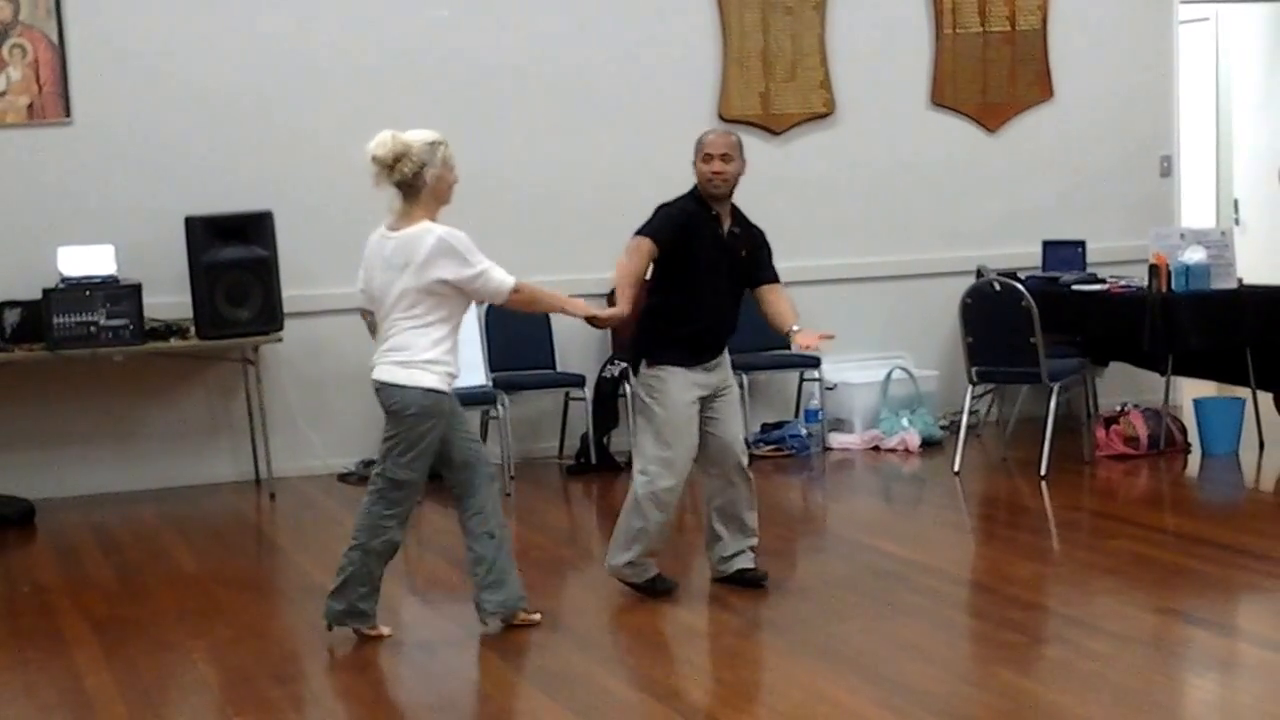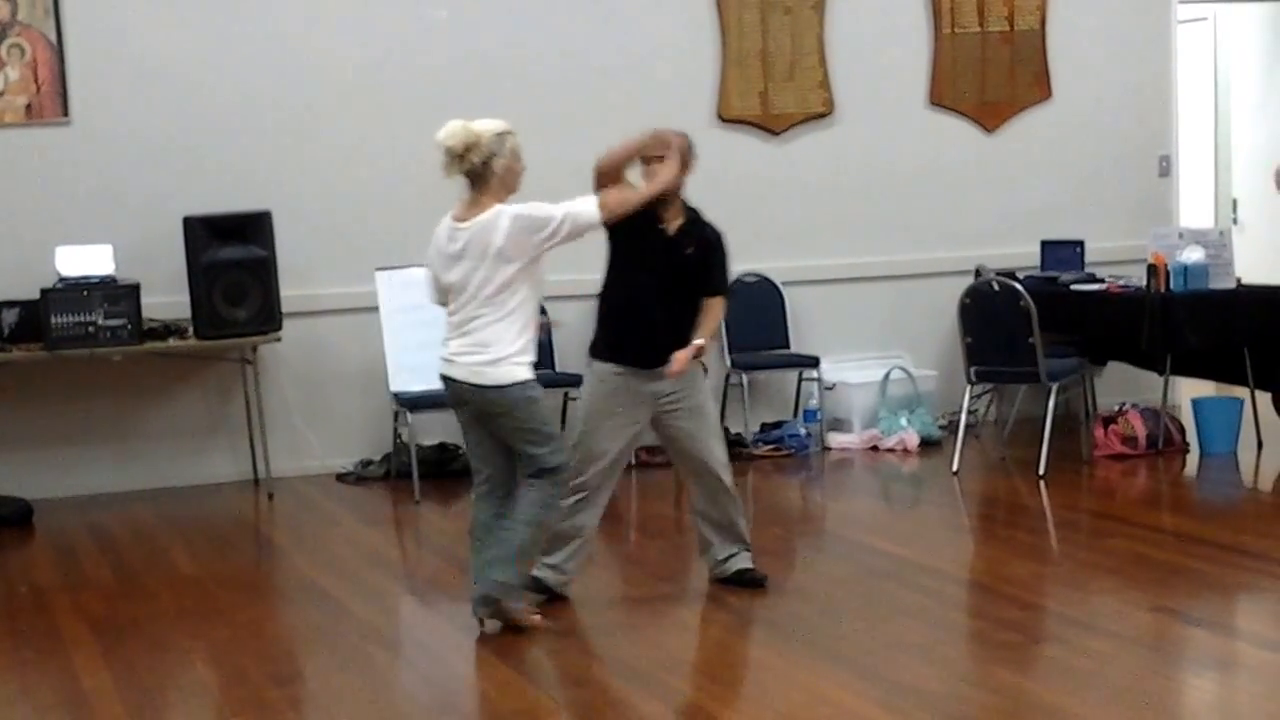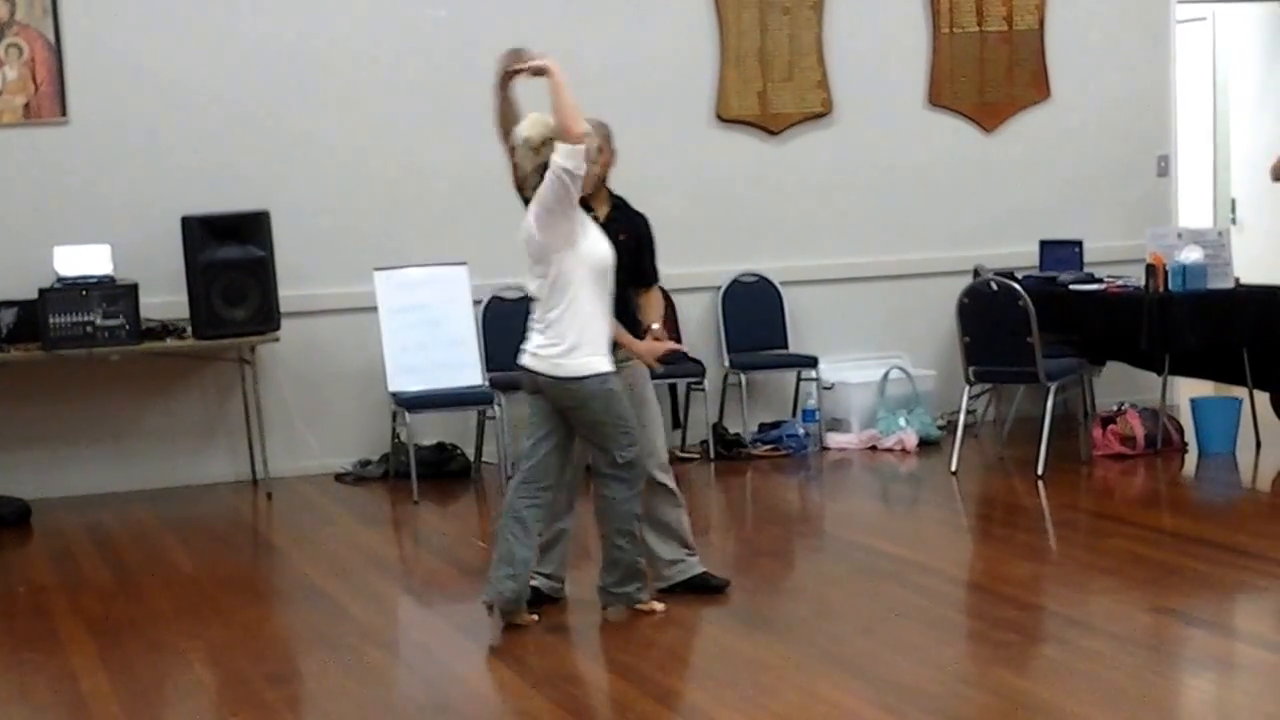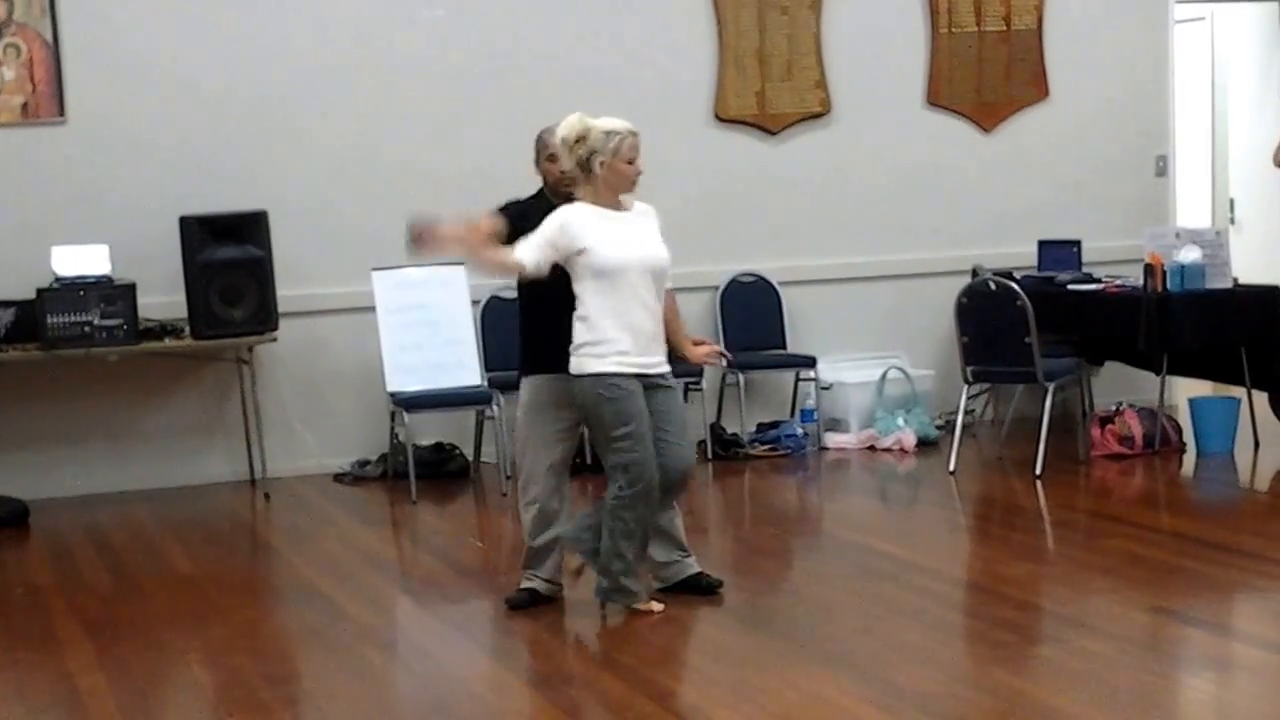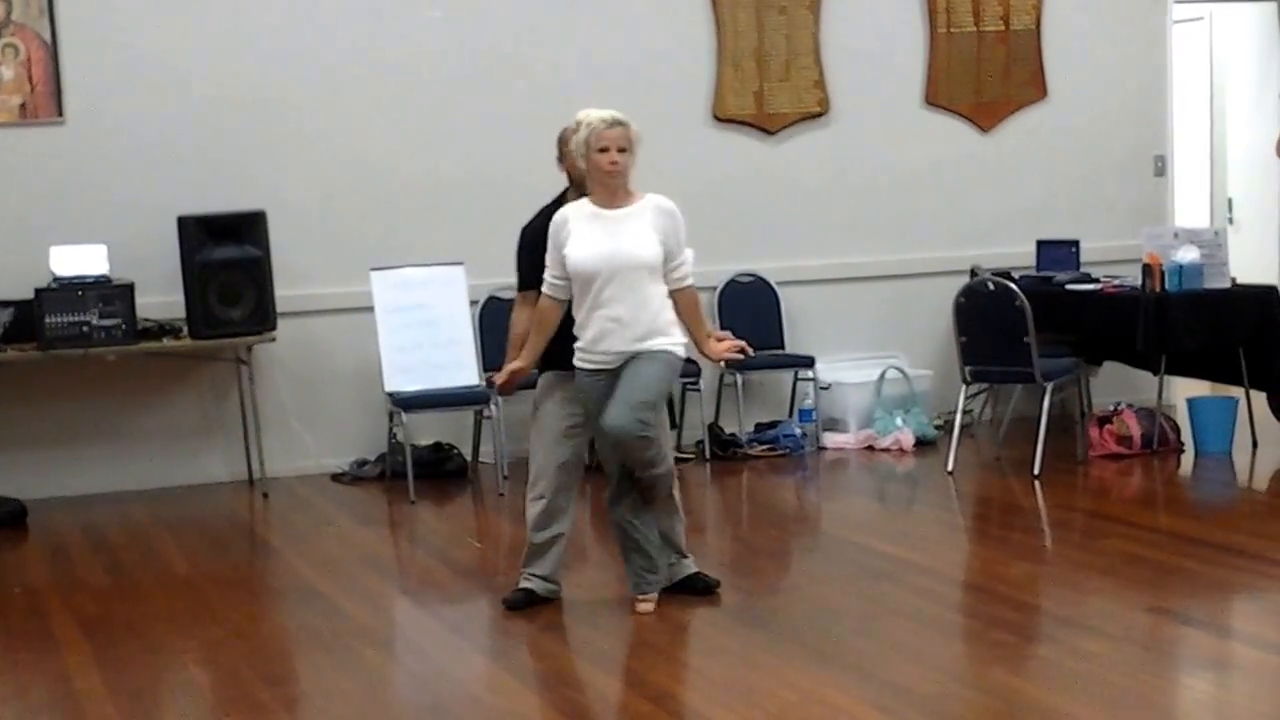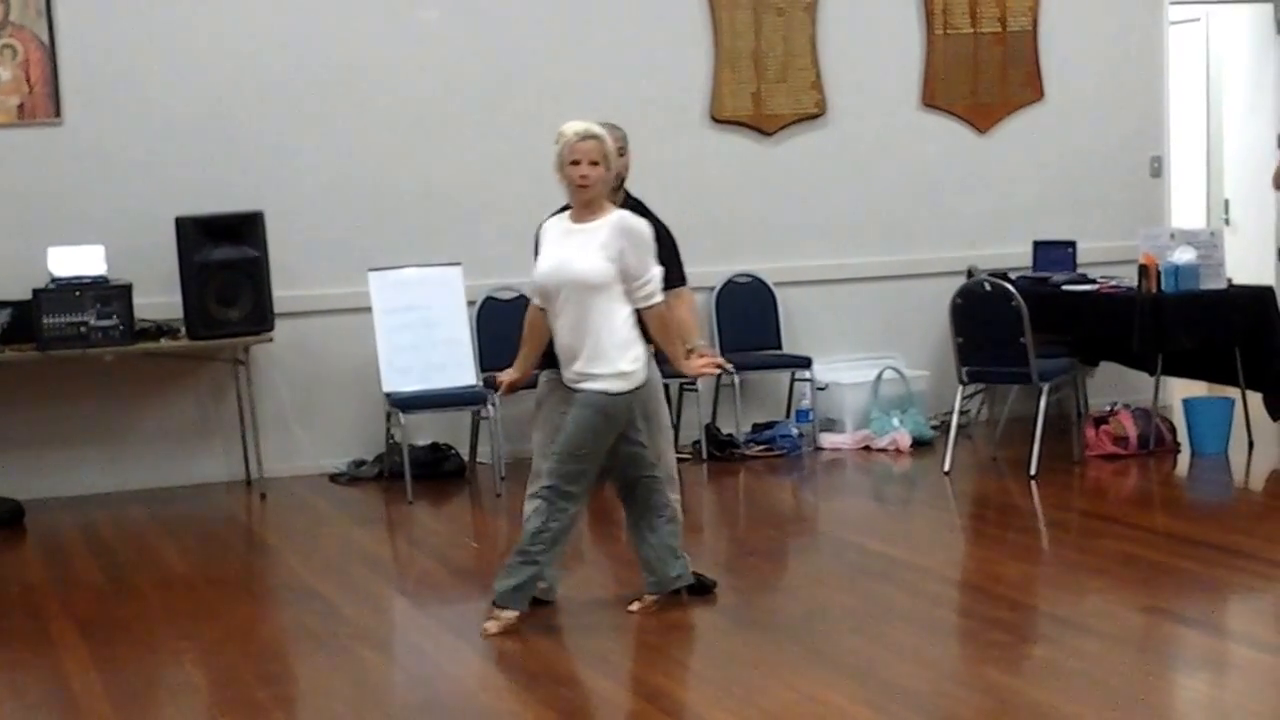
dt=0.3s
person 1, frame 1
left shoulder: (380, 240)
right shoulder: (443, 242)
left elbow: (370, 309)
right elbow: (508, 293)
right wrist: (567, 305)
left hip: (426, 384)
right hip: (417, 388)
left knee: (476, 478)
right knee: (392, 497)
left ankle: (500, 599)
right ankle: (350, 606)
person 1, frame 2
left shoulder: (448, 229)
right shoulder: (519, 222)
right elbow: (600, 208)
right wrist: (659, 183)
left hip: (459, 373)
right hip: (501, 378)
left knee: (494, 482)
right knee: (548, 471)
left ankle: (495, 596)
right ankle: (500, 583)
person 1, frame 3
left shoulder: (563, 219)
right shoulder: (552, 210)
left elbow: (587, 299)
right elbow: (570, 138)
left wrist: (633, 343)
right wrist: (551, 74)
left hip: (544, 367)
right hip: (578, 372)
left knee: (534, 479)
right knee: (622, 470)
left ankle: (508, 593)
right ankle: (623, 589)
person 1, frame 4
left shoulder: (645, 216)
right shoulder: (570, 220)
right elbow: (517, 262)
left wrist: (683, 347)
right wrist: (461, 240)
left hip: (652, 367)
right hip: (603, 370)
left knee: (675, 468)
right knee: (634, 474)
left ankle: (599, 550)
right ankle: (620, 587)
person 1, frame 5
left shoulder: (660, 212)
right shoulder: (565, 220)
left elbow: (681, 286)
right elbow: (552, 297)
left wrist: (706, 343)
right wrist: (524, 360)
left hip: (653, 348)
right hip: (592, 361)
left knee: (623, 427)
right knee: (619, 474)
left ankle: (655, 479)
right ankle: (648, 578)
person 1, frame 6
left shoulder: (628, 229)
right shoulder: (551, 230)
left elbow: (651, 304)
right elbow: (541, 308)
left wrist: (682, 361)
right wrist: (522, 368)
left hip: (612, 379)
right hip: (583, 379)
left knee: (561, 486)
right knee: (637, 477)
left ankle: (513, 595)
right ankle: (667, 573)
person 2, frame 1
left shoulder: (748, 232)
right shoulder: (679, 215)
left elbow: (768, 289)
right elbow: (638, 250)
left wrist: (795, 329)
right wrist: (623, 302)
left hip: (715, 362)
right hip: (666, 363)
left knee: (730, 464)
right knee: (665, 469)
left ankle: (733, 558)
right ankle: (632, 563)
person 2, frame 2
left shoulder: (705, 236)
right shoulder: (627, 213)
left elbow: (712, 303)
right elbow: (604, 173)
left wrist: (695, 346)
right wrist: (641, 144)
left hip: (677, 373)
right hip: (616, 371)
left knee: (711, 468)
right knee: (588, 475)
left ankle: (731, 558)
right ankle: (552, 569)
person 2, frame 3
left shoulder: (634, 222)
left elbow: (648, 290)
left wrist: (655, 330)
left hip: (622, 366)
left knee: (652, 472)
left ankle: (678, 567)
right ankle: (546, 577)
person 2, frame 4
left shoulder: (613, 220)
right shoulder: (525, 217)
left elbow: (645, 286)
right elbow: (485, 229)
left wrist: (682, 336)
right wrist: (445, 233)
left hip: (612, 370)
right hip: (546, 375)
left knee: (645, 472)
right knee: (539, 483)
left ankle: (674, 566)
right ankle: (540, 577)
person 2, frame 5
right shoulder: (541, 227)
right elbow: (528, 303)
right wrist: (513, 364)
right hip: (562, 373)
right knee: (550, 479)
left ankle: (674, 568)
right ankle: (540, 578)
person 2, frame 6
left shoulder: (648, 226)
left elbow: (676, 293)
left wrist: (695, 344)
right hip: (565, 373)
left knee: (657, 474)
right knee: (549, 478)
right ankle: (534, 579)
